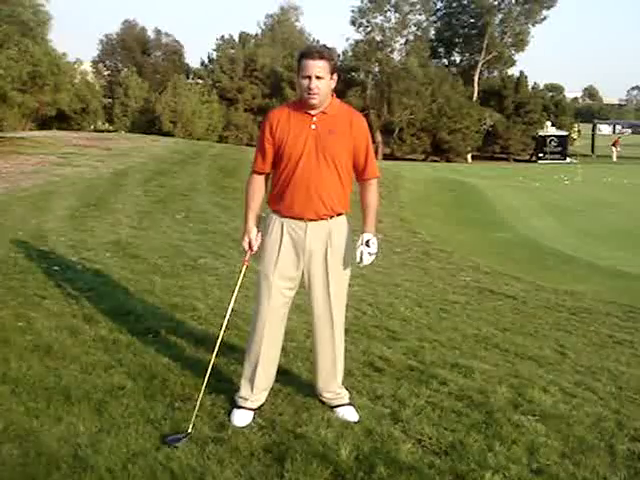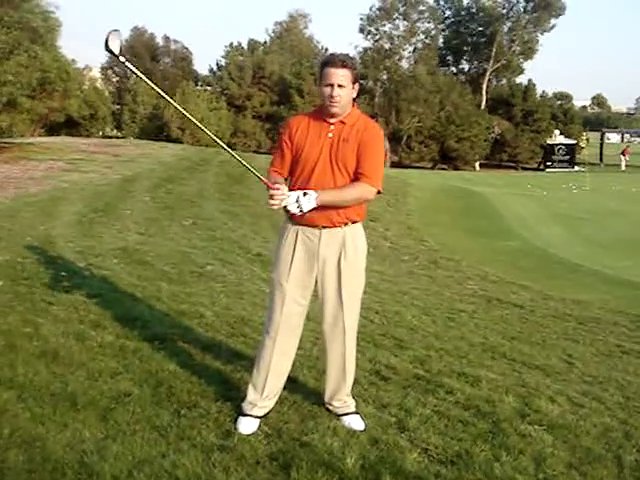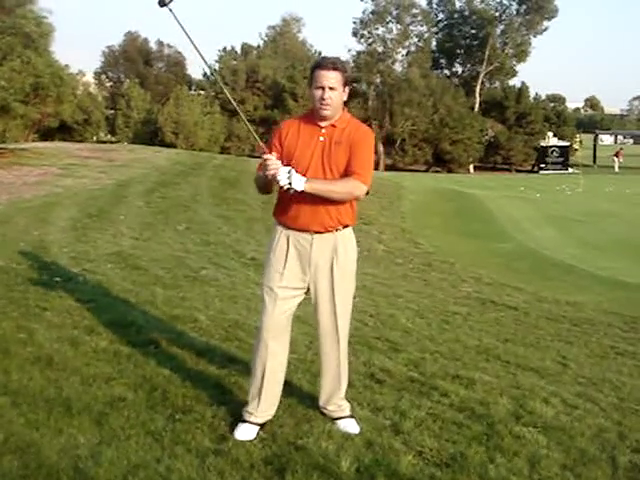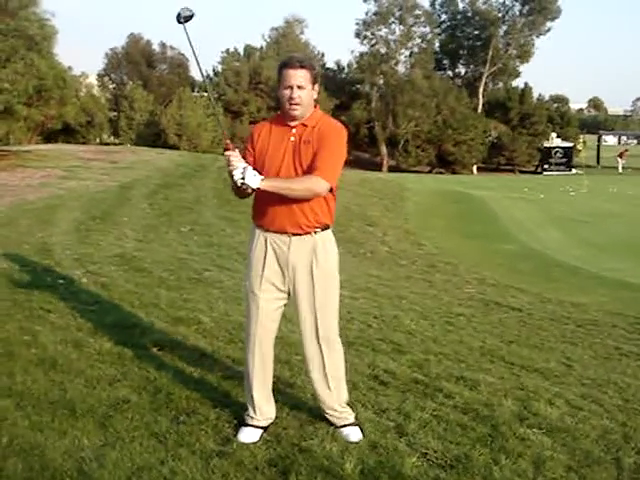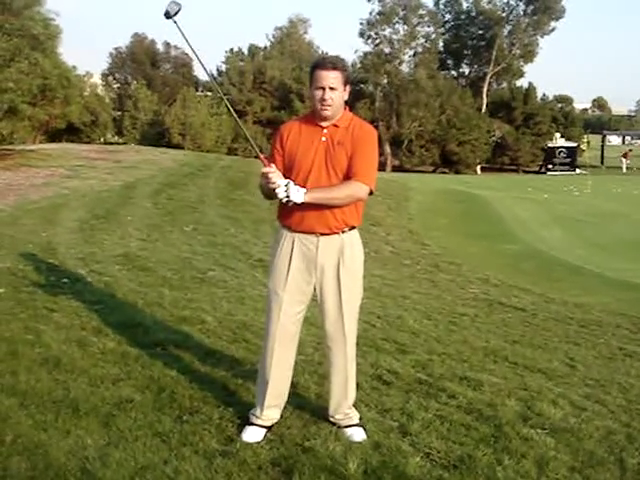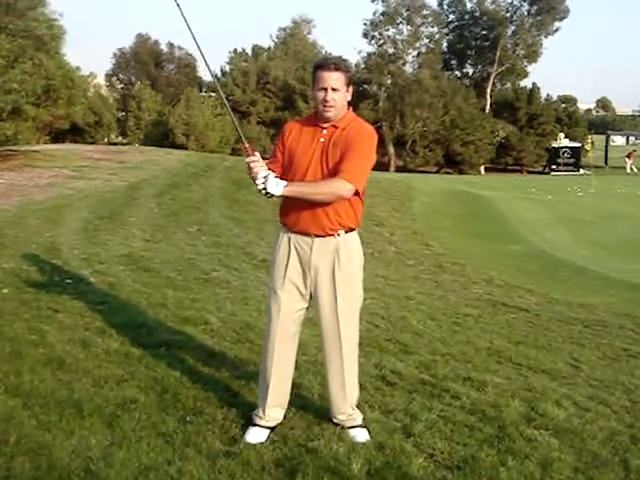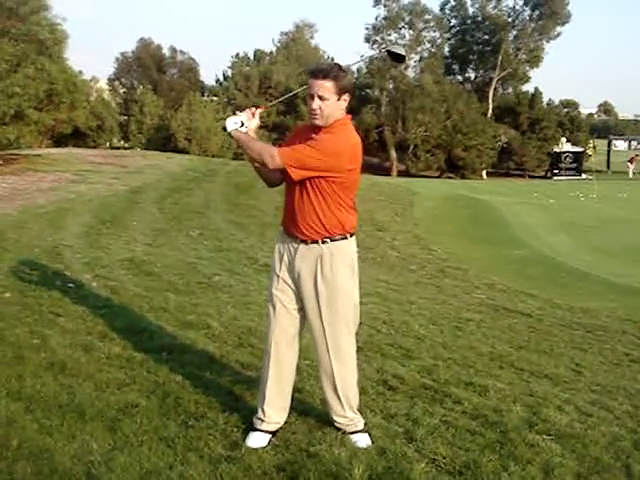
dt=0.7s
person 1, frame 1
left shoulder: (352, 121)
right shoulder: (276, 118)
left elbow: (369, 178)
right elbow: (259, 173)
left wrist: (369, 230)
right wrist: (250, 224)
left hip: (332, 231)
right hip: (282, 227)
left knee: (330, 313)
right knee: (269, 311)
left ankle: (332, 390)
right ankle: (251, 394)
person 1, frame 2
left shoulder: (369, 130)
right shoulder: (296, 125)
left elbow: (367, 188)
right elbow: (277, 173)
left wrist: (313, 197)
right wrist: (277, 190)
left hip: (345, 238)
right hip: (298, 235)
left knee: (341, 322)
right knee: (282, 319)
left ankle: (339, 398)
right ankle: (258, 401)
person 1, frame 3
left shoulder: (360, 133)
right shoulder: (287, 128)
left elbow: (357, 187)
right elbow: (262, 187)
left wrist: (302, 182)
right wrist: (268, 175)
left hip: (335, 243)
right hip: (288, 239)
left knee: (335, 326)
right knee: (273, 324)
left ankle: (335, 403)
right ankle: (258, 409)
person 1, frame 4
left shoulder: (332, 131)
right shoulder: (260, 131)
left elbow: (317, 185)
right elbow: (242, 191)
left wrist: (259, 179)
right wrist: (239, 175)
left hip: (314, 244)
right hip: (267, 242)
left knee: (321, 331)
right knee: (259, 328)
left ankle: (338, 411)
right ankle: (258, 413)
person 1, frame 5
left shoulder: (362, 133)
right shoulder: (288, 130)
left elbow: (359, 189)
right elbow: (268, 190)
left wrist: (300, 194)
right wrist: (273, 184)
left hip: (341, 244)
right hip: (293, 242)
left knee: (342, 330)
right knee: (280, 326)
left ankle: (343, 411)
right ankle: (265, 412)
person 1, frame 6
left shoulder: (362, 133)
right shoulder: (291, 130)
left elbow: (343, 188)
right elbow: (274, 181)
left wrist: (283, 187)
right wrist: (262, 175)
left hip: (338, 247)
right hip: (292, 243)
left knee: (341, 331)
right knee: (281, 327)
left ankle: (346, 413)
right ankle: (268, 413)
person 1, frame 7
left shoulder: (342, 143)
right shoulder: (303, 132)
left elbow: (275, 159)
right elbow: (273, 177)
left wrist: (237, 132)
right wrist: (249, 135)
left hip: (330, 254)
right hip: (289, 246)
left knee: (336, 338)
right knee: (281, 333)
left ankle: (348, 419)
right ankle: (268, 418)
